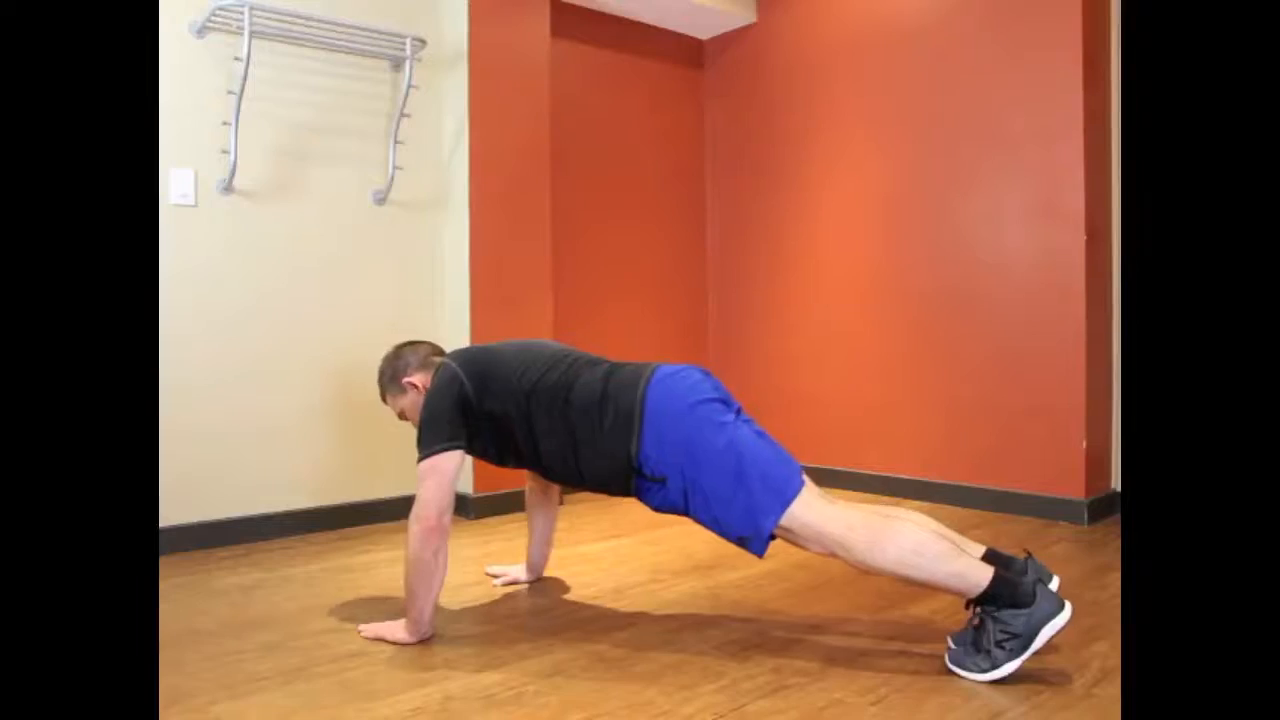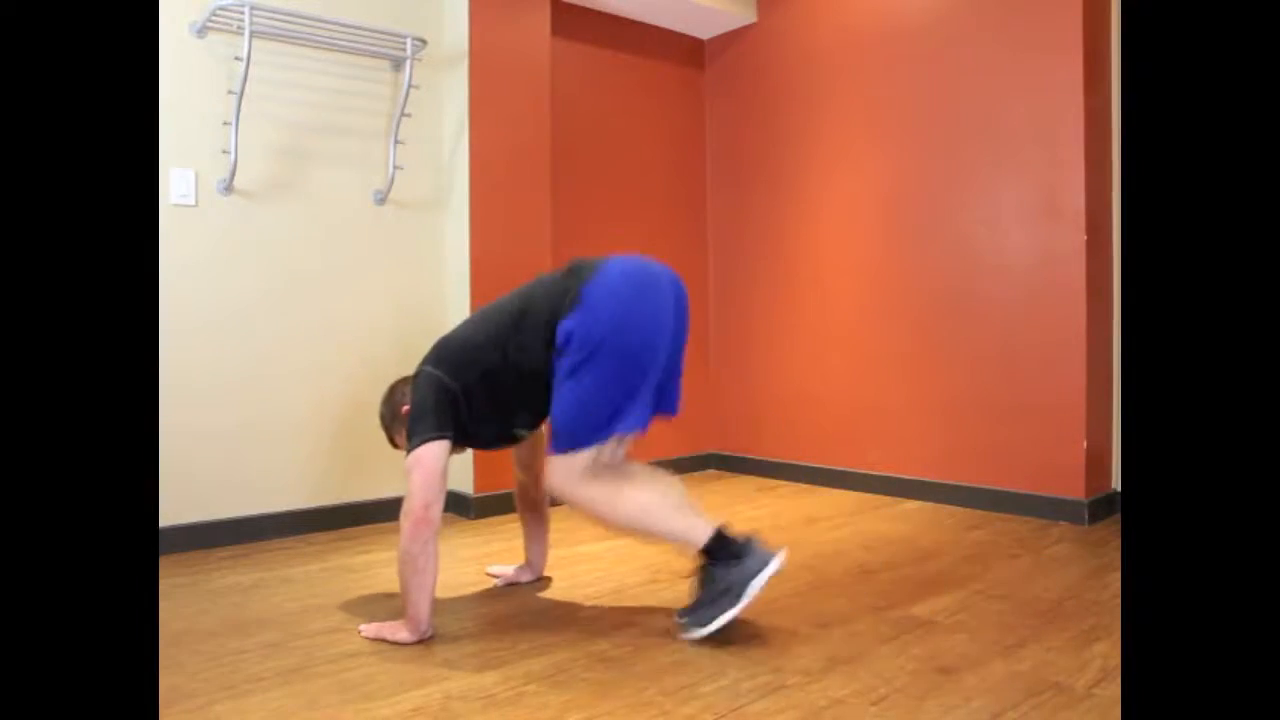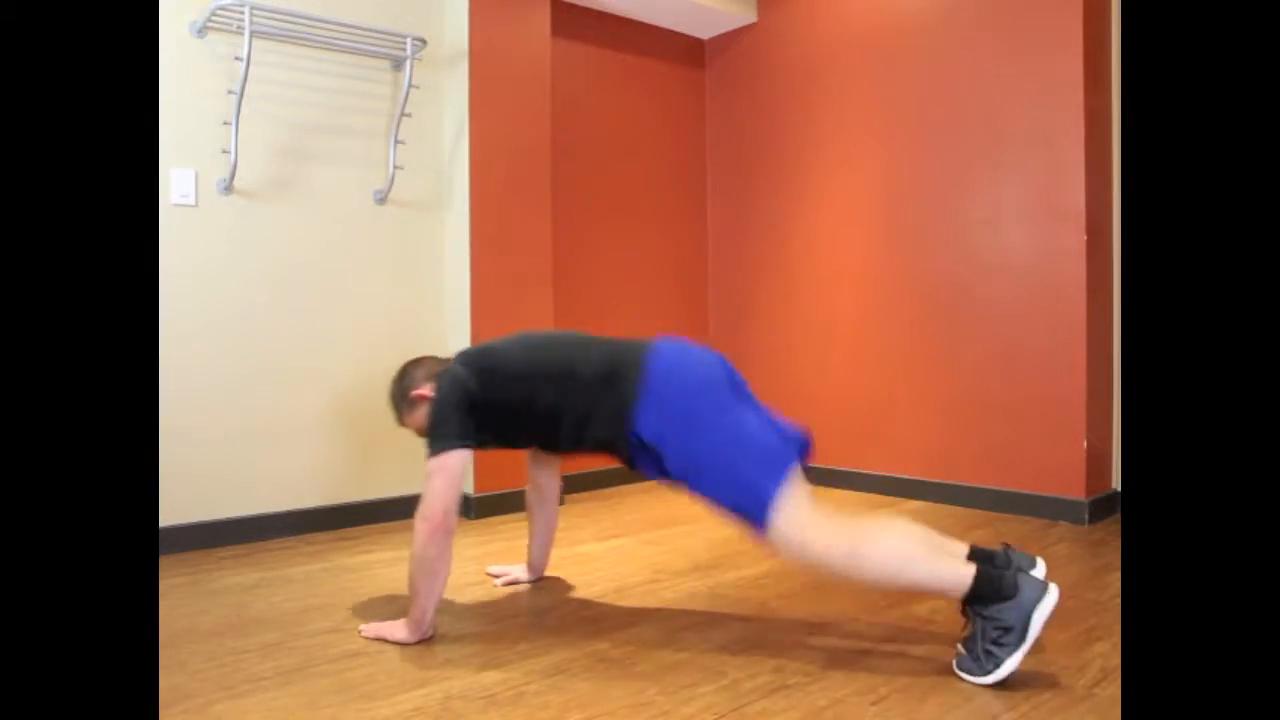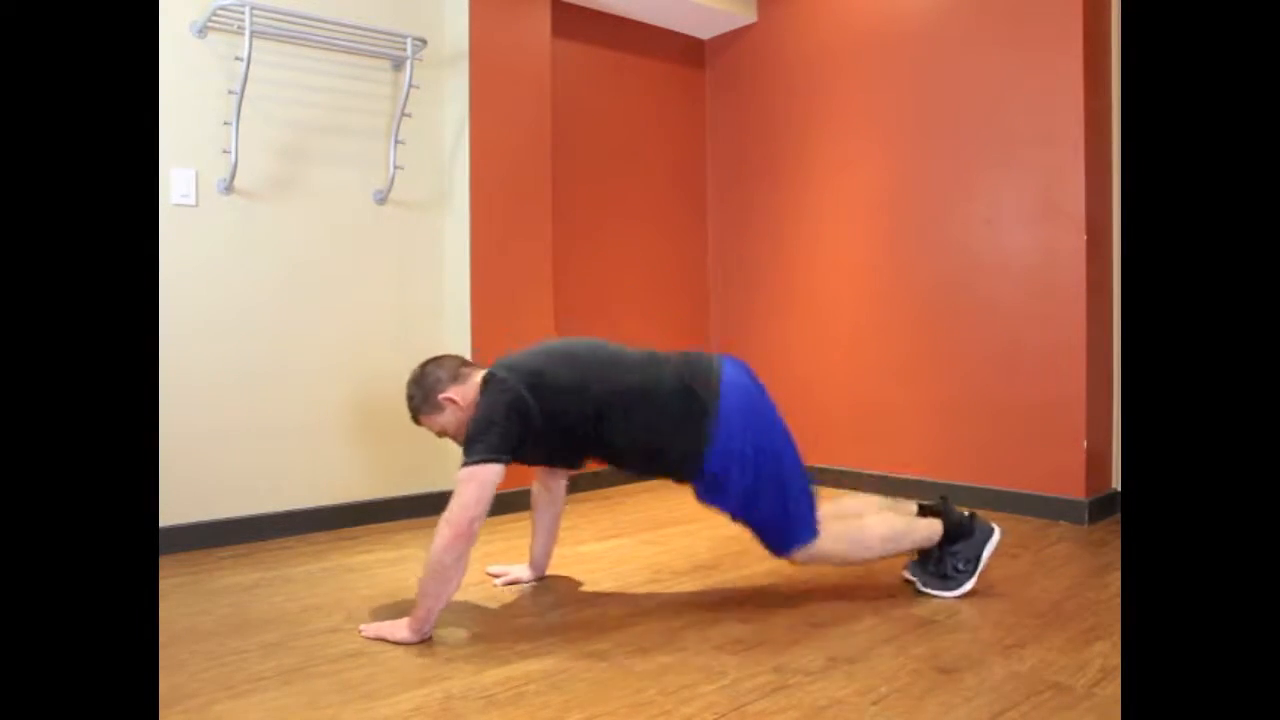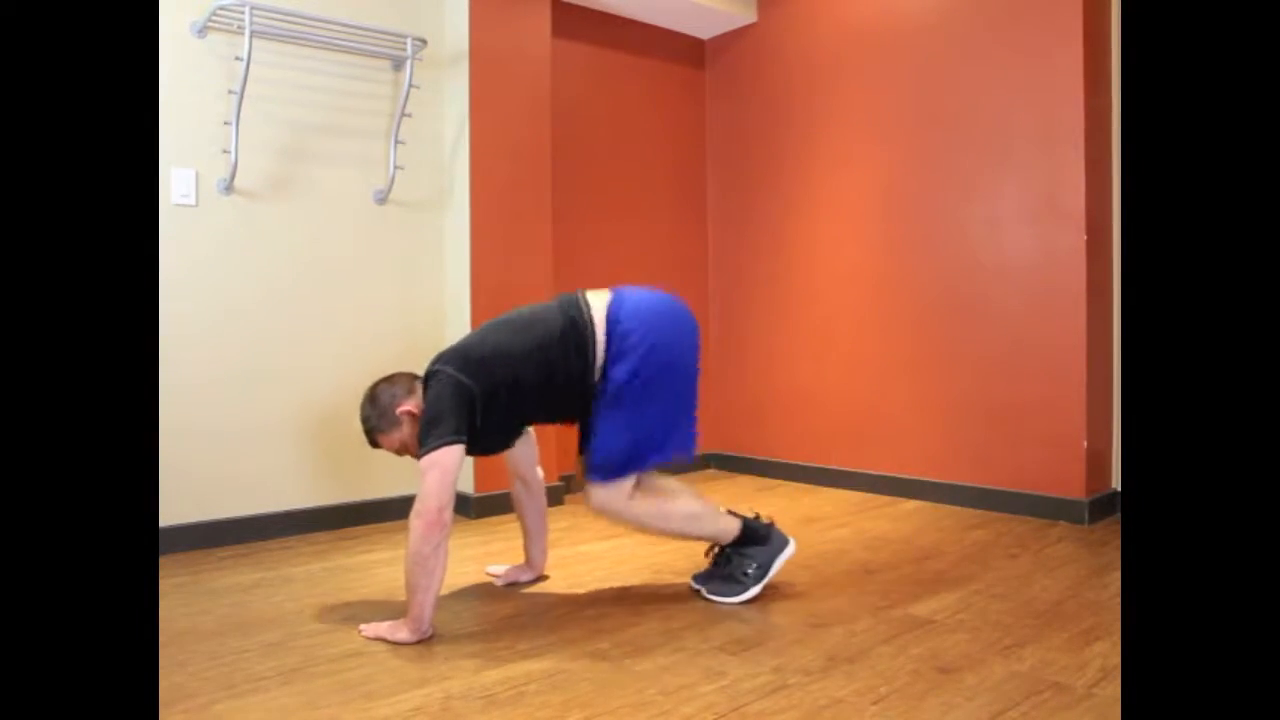
dt=0.7s
person 1, frame 1
left shoulder: (448, 390)
right shoulder: (494, 377)
left elbow: (431, 518)
right elbow: (543, 461)
left wrist: (414, 623)
right wrist: (533, 566)
left hip: (665, 429)
right hip: (677, 403)
left knee: (817, 524)
right knee: (823, 511)
left ankle: (1013, 598)
right ankle: (1007, 567)
person 1, frame 2
left shoulder: (436, 391)
right shoulder: (475, 389)
left elbow: (422, 509)
right elbow: (527, 468)
left wrist: (416, 623)
right wrist: (534, 565)
left hip: (611, 305)
left knee: (571, 479)
right knee: (601, 470)
left ankle: (729, 558)
right ankle: (730, 553)
person 1, frame 3
left shoulder: (458, 390)
right shoulder: (505, 376)
left elbow: (436, 514)
right elbow: (545, 467)
left wrist: (416, 622)
right wrist: (533, 565)
left hip: (671, 403)
right hip: (686, 377)
left knee: (801, 537)
right knee: (803, 528)
left ankle: (999, 590)
right ankle: (991, 565)
person 1, frame 4
left shoulder: (498, 406)
right shoulder: (522, 391)
left elbow: (460, 526)
right elbow: (553, 475)
left wrist: (417, 624)
right wrist: (536, 566)
left hip: (723, 424)
right hip: (714, 394)
left knee: (806, 542)
right knee: (803, 522)
left ankle: (956, 532)
right ankle: (932, 516)
person 1, frame 5
left shoulder: (447, 397)
right shoulder: (479, 395)
left elbow: (431, 515)
right elbow: (528, 474)
left wrist: (413, 626)
right wrist: (534, 564)
left hip: (645, 334)
right hip: (637, 328)
left knee: (606, 497)
right knee: (626, 481)
left ankle: (754, 538)
right ankle: (738, 530)
